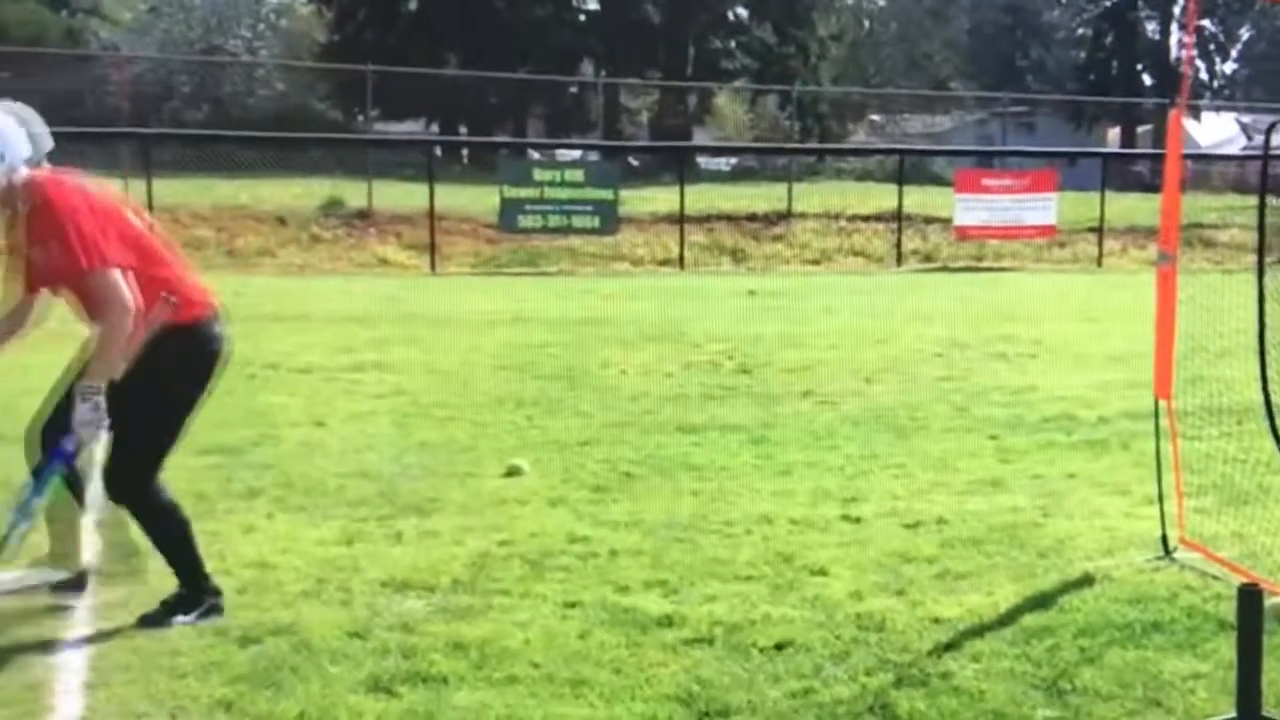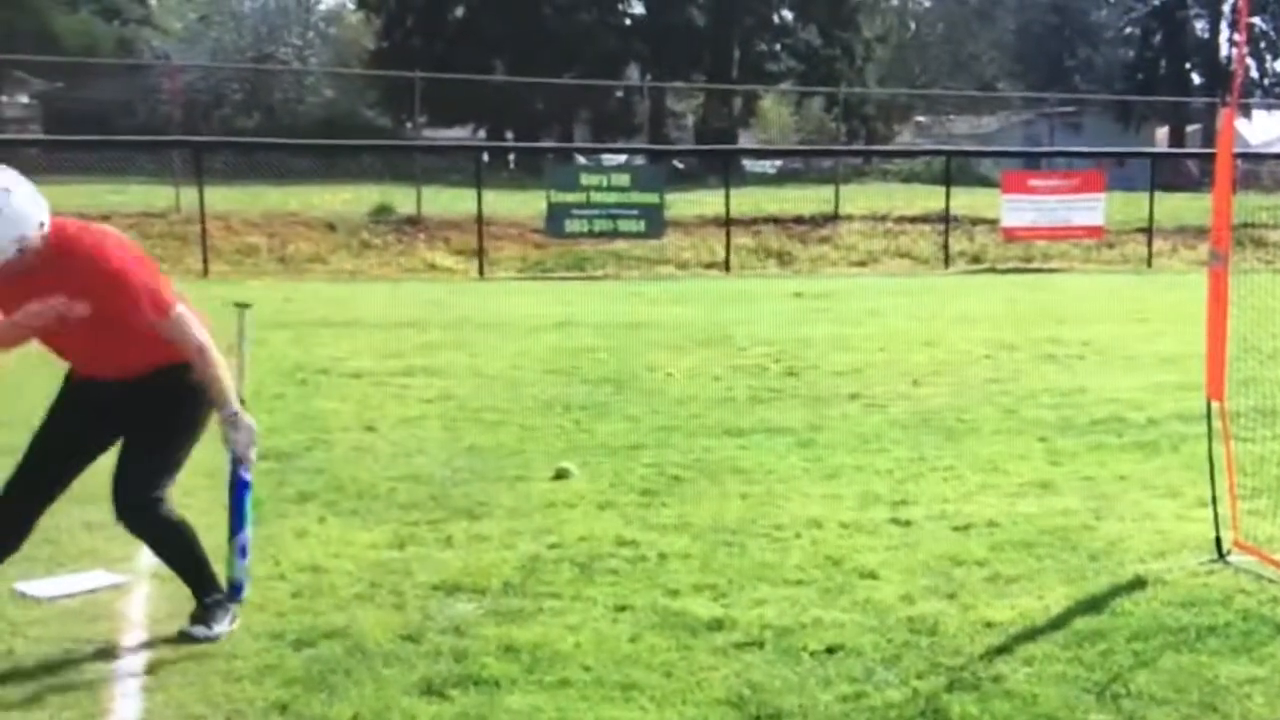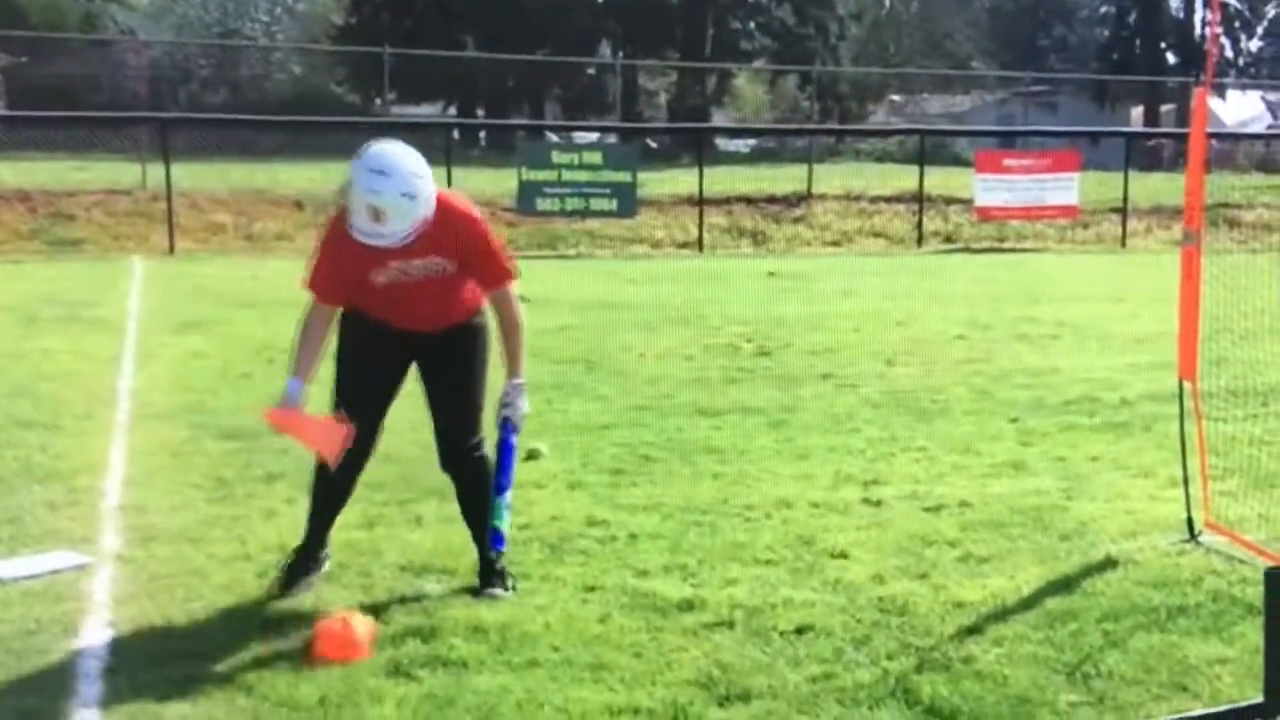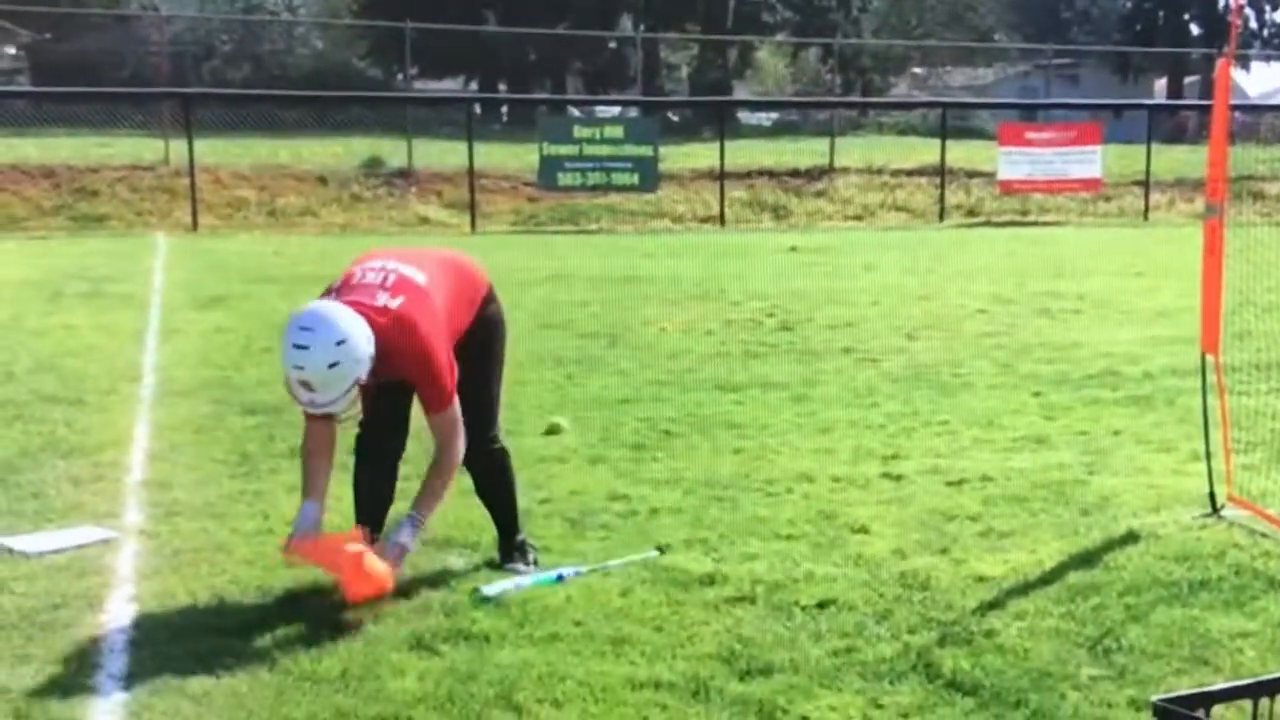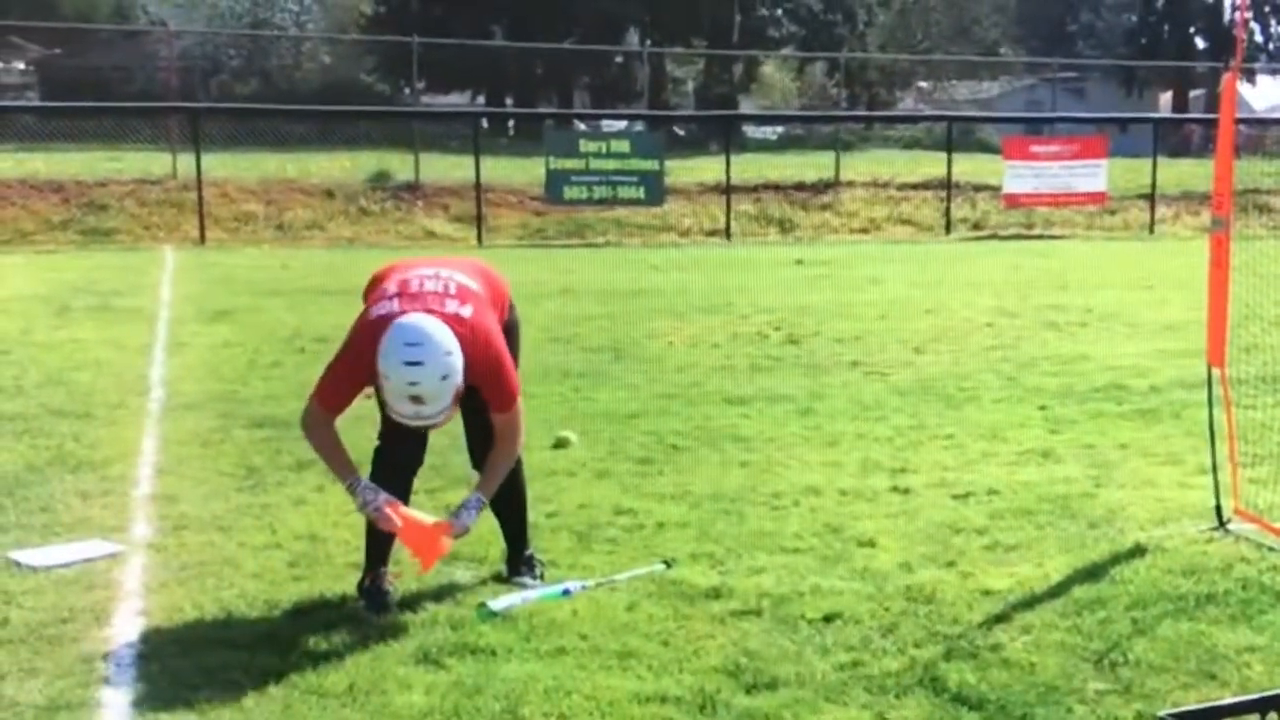
dt=1s
person 1, frame 1
left shoulder: (63, 206)
left elbow: (123, 308)
left wrist: (92, 390)
left hip: (183, 335)
right hip: (140, 337)
left knee: (126, 476)
right knee: (55, 438)
left ankle: (200, 594)
person 1, frame 2
left shoulder: (96, 255)
left elbow: (186, 331)
left wrist: (231, 414)
left hip: (172, 378)
right hip: (100, 381)
left knee: (136, 501)
left ankle: (215, 601)
person 1, frame 3
left shoulder: (461, 221)
right shoulder: (348, 229)
left elbow: (506, 301)
right elbow: (322, 310)
left wrist: (516, 384)
right wrist: (296, 386)
left hip: (453, 328)
right hip: (373, 325)
left knee: (463, 448)
right knee: (347, 439)
left ankle: (491, 560)
right ankle: (310, 553)
person 1, frame 4
left shoulder: (419, 340)
right shoulder: (318, 341)
left elbow: (452, 445)
right elbow: (318, 429)
left wrist: (412, 525)
right wrist: (310, 508)
left hip: (470, 306)
left knee: (480, 438)
right knee: (378, 440)
left ankle: (513, 543)
person 1, frame 5
left shoulder: (485, 345)
right shoulder: (368, 343)
left elbow: (509, 435)
right elbow: (314, 420)
left wrist: (477, 501)
right wrist: (358, 486)
left knee: (489, 446)
right knee: (400, 448)
left ankle: (521, 556)
right ankle: (374, 572)
